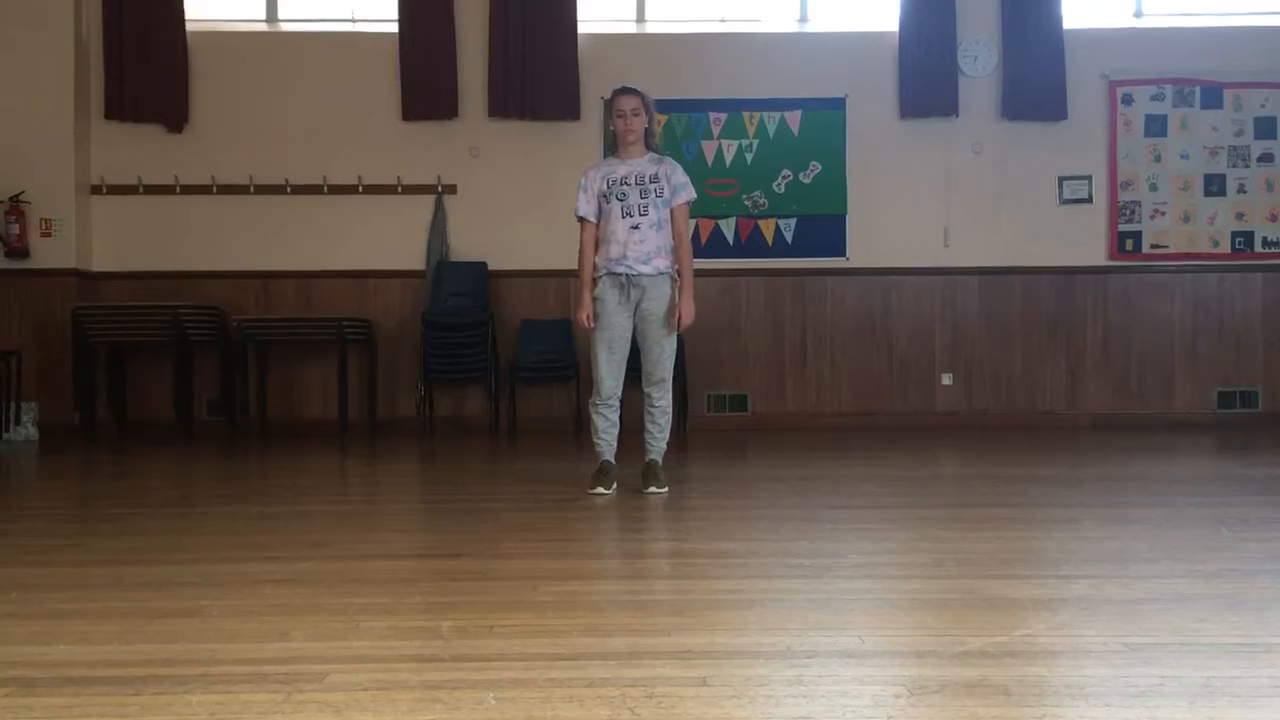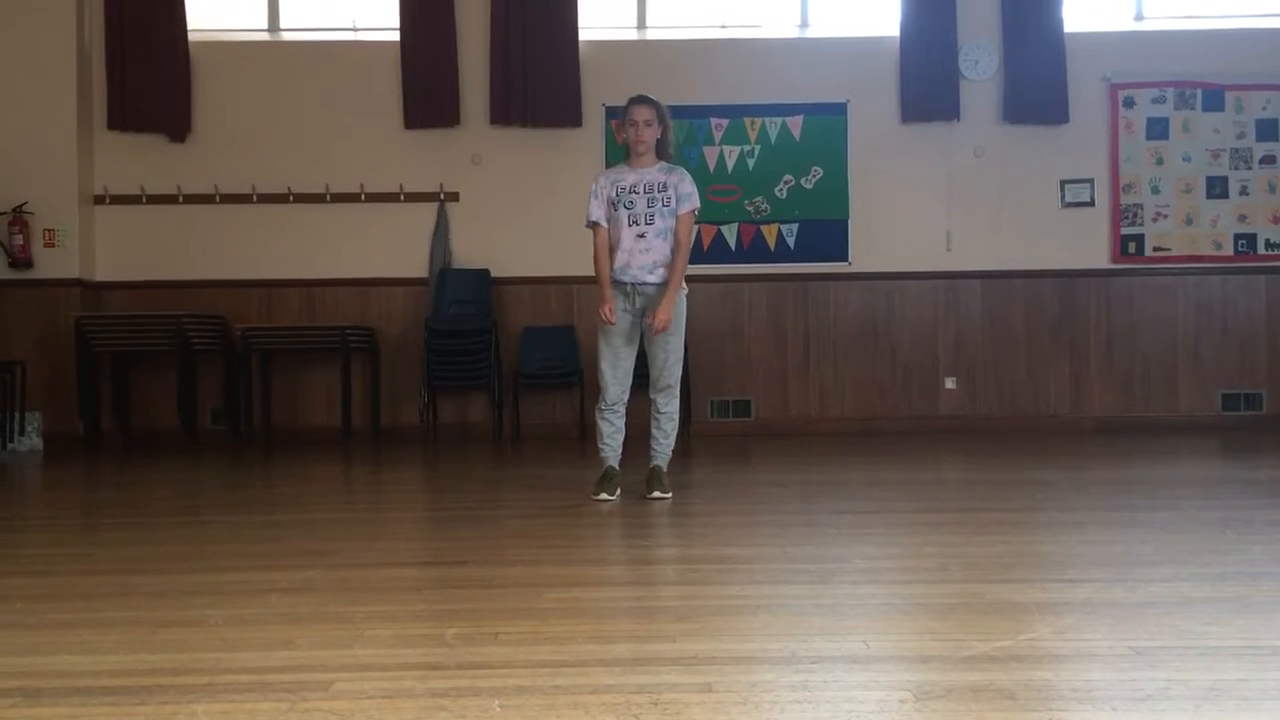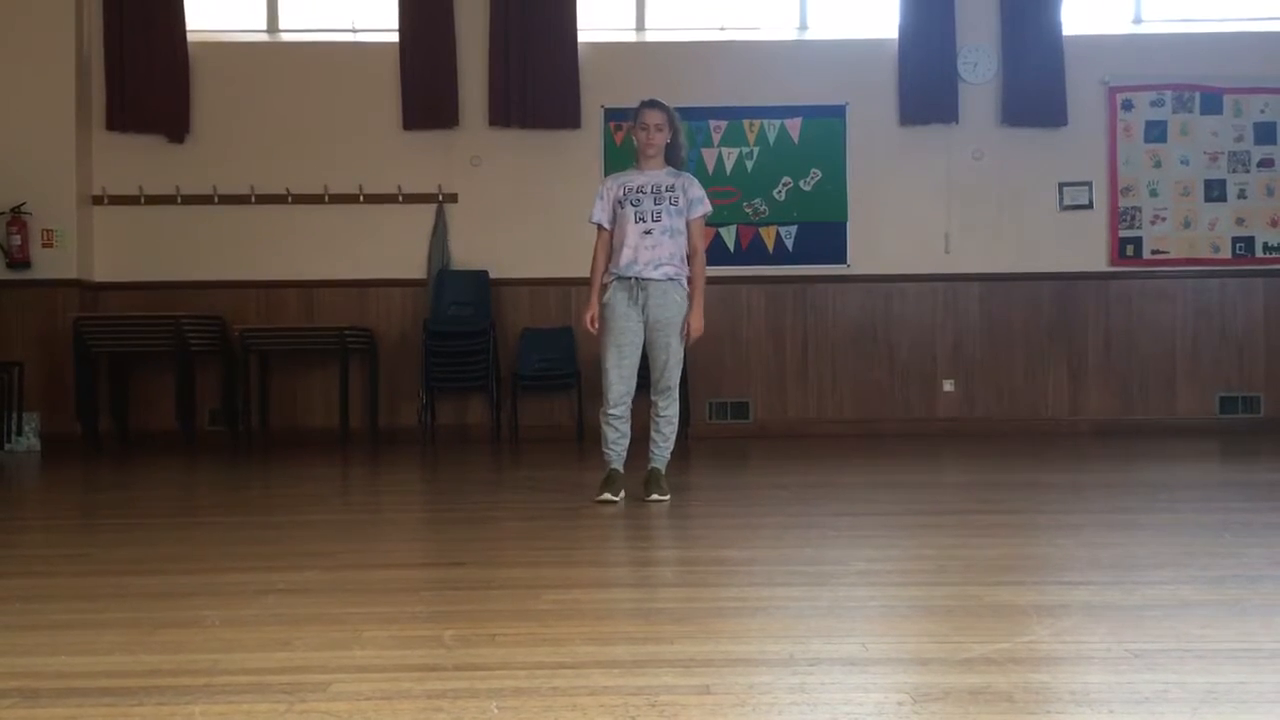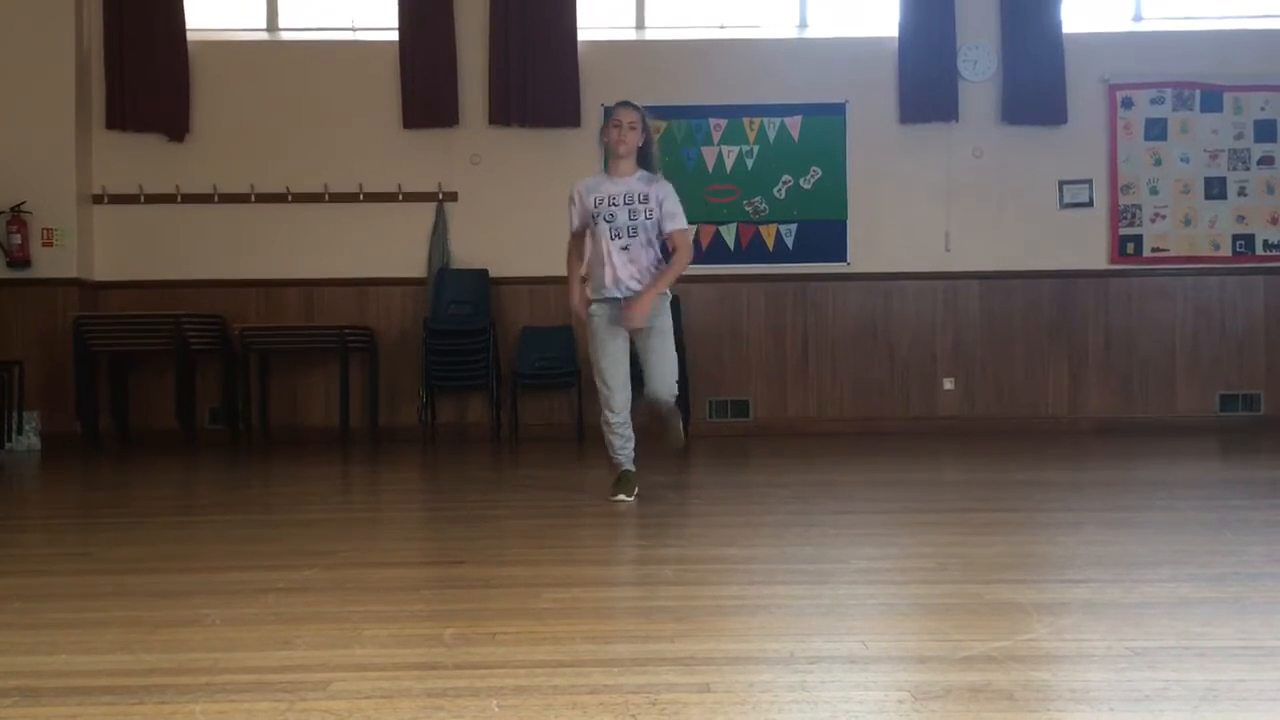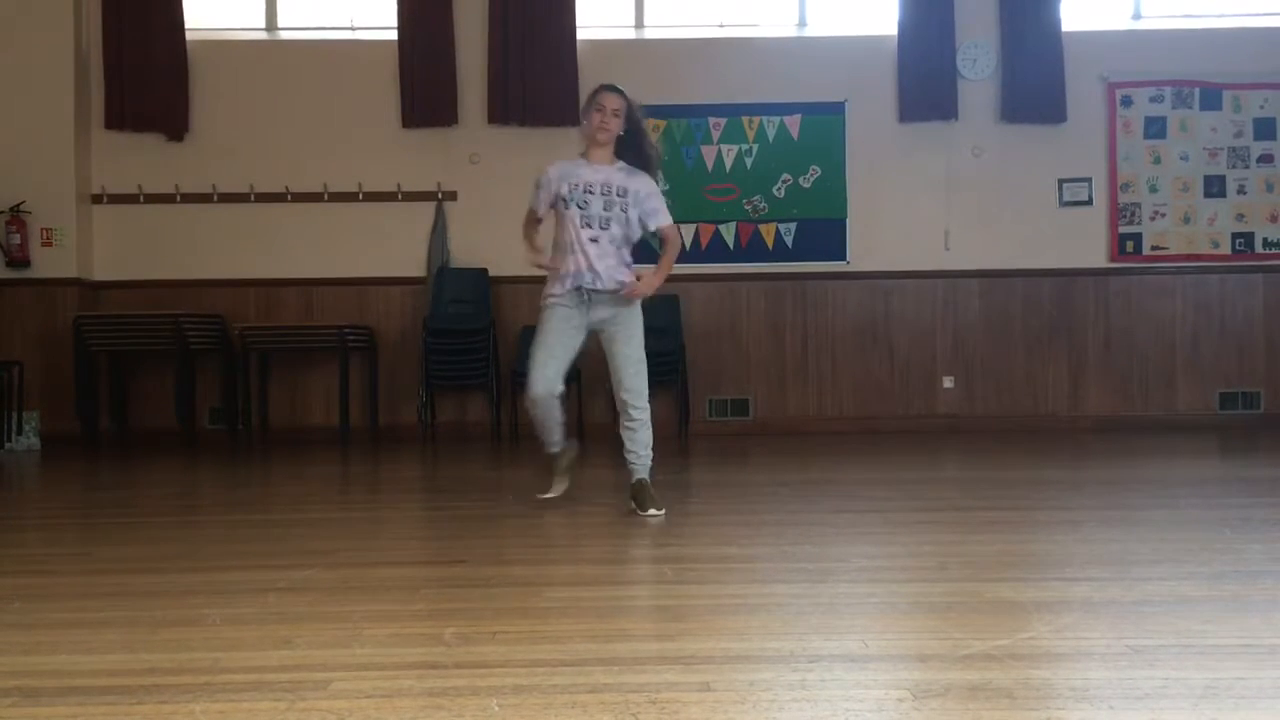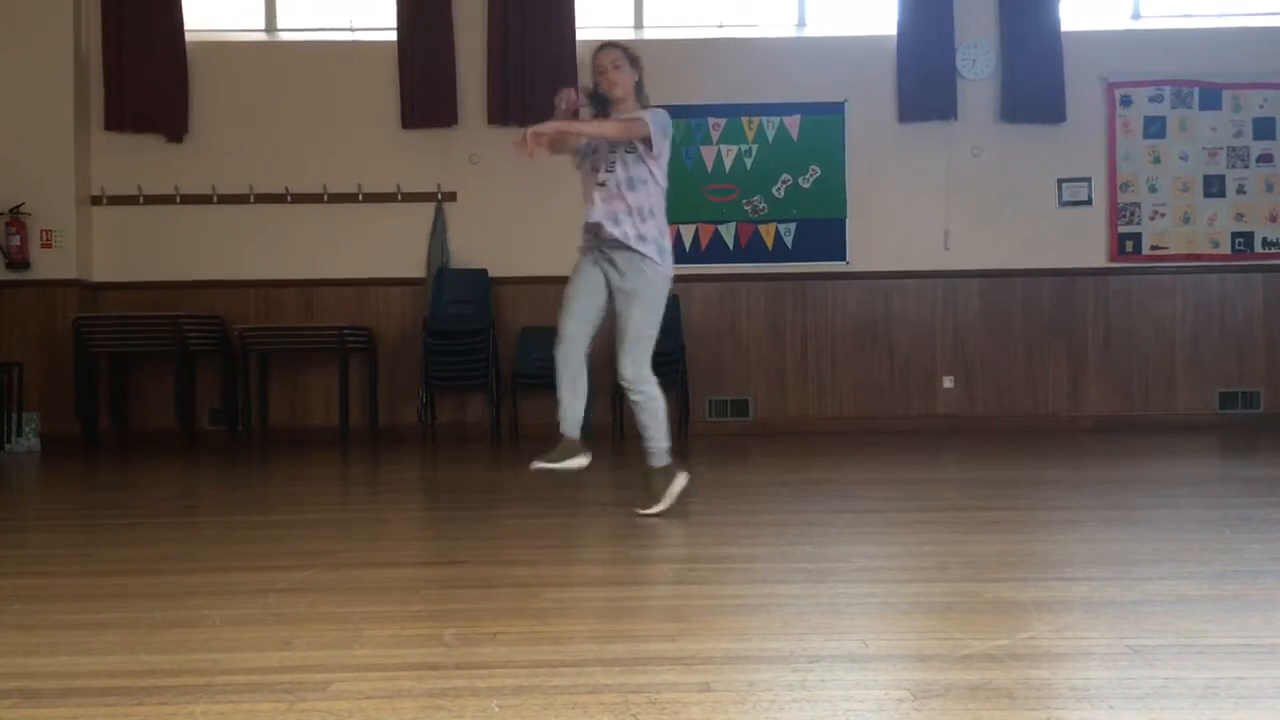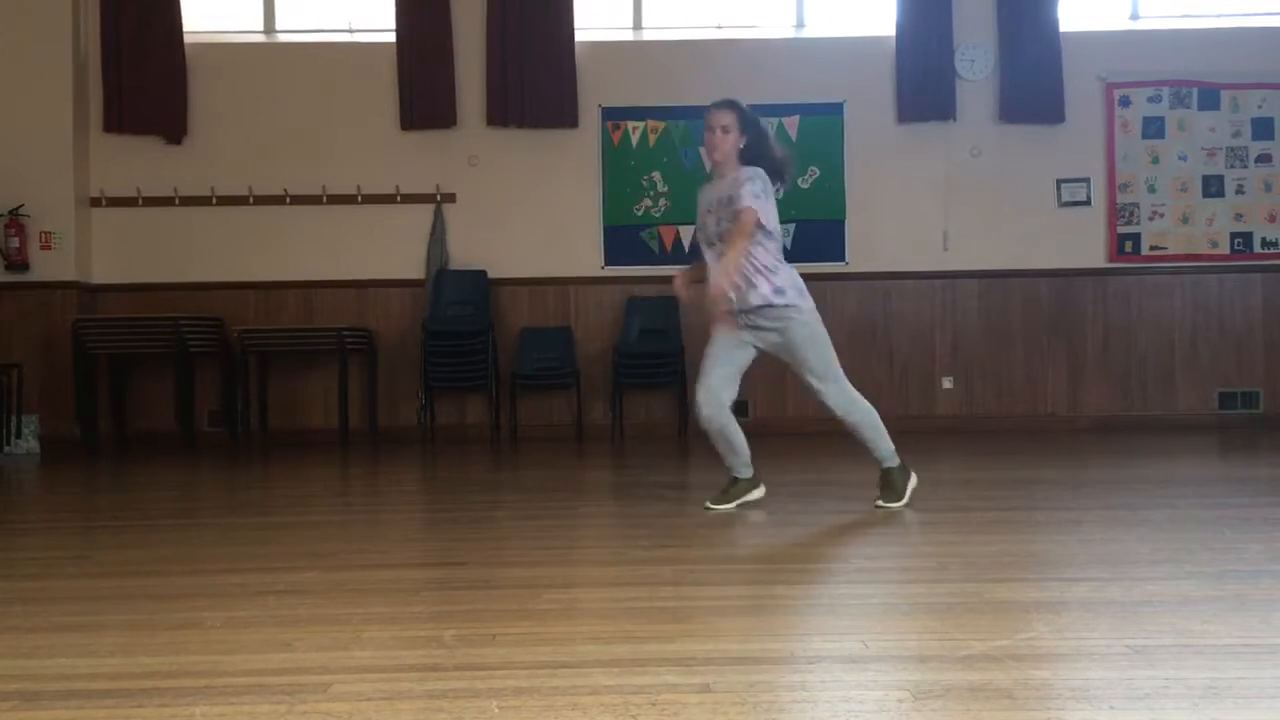
dt=0.7s
person 1, frame 1
left shoulder: (668, 170)
right shoulder: (596, 176)
left elbow: (682, 236)
right elbow: (588, 239)
left wrist: (686, 293)
right wrist: (585, 294)
left hip: (657, 282)
right hip: (612, 284)
left knee: (658, 379)
right knee: (606, 380)
left ankle: (653, 460)
right ankle: (606, 461)
person 1, frame 2
left shoulder: (678, 179)
right shoulder: (606, 182)
left elbow: (682, 244)
right elbow: (601, 245)
left wrist: (668, 298)
right wrist: (606, 296)
left hip: (665, 291)
right hip: (621, 292)
left knee: (666, 385)
right knee: (612, 386)
left ankle: (658, 466)
right ankle: (610, 467)
person 1, frame 3
left shoulder: (686, 185)
right shoulder: (614, 185)
left elbow: (698, 251)
right elbow: (602, 246)
left wrist: (697, 305)
right wrist: (593, 298)
left hip: (669, 291)
right hip: (622, 291)
left knee: (666, 386)
right knee: (617, 386)
left ankle: (657, 468)
right ankle: (614, 468)
person 1, frame 4
left shoulder: (659, 189)
right shoulder: (586, 190)
left elbow: (683, 250)
right elbow: (577, 241)
left wrist: (650, 295)
right wrist: (574, 282)
left hip: (651, 302)
right hip: (604, 304)
left knee: (662, 389)
right knee: (614, 397)
left ankle: (665, 409)
right ankle: (624, 469)
person 1, frame 5
left shoulder: (638, 181)
right shoulder: (557, 175)
left elbow: (670, 236)
right elbow: (533, 219)
left wrist: (658, 273)
right wrist: (535, 249)
left hip: (620, 297)
right hip: (566, 295)
left knee: (632, 393)
right knee: (540, 388)
left ankle: (640, 481)
right ankle: (559, 450)
person 1, frame 6
left shoulder: (654, 120)
right shoulder: (591, 131)
left elbow: (624, 130)
right elbow: (553, 146)
left wrist: (554, 126)
right wrist: (564, 115)
left hip: (644, 257)
right hip: (597, 251)
left knee: (633, 369)
right knee: (569, 339)
left ankle: (663, 466)
right ankle: (571, 441)
person 1, frame 7
left shoulder: (752, 180)
right shoulder: (708, 194)
left elbow: (745, 231)
left wrist: (721, 283)
right wrist: (689, 274)
left hip: (783, 308)
right hip: (736, 316)
left knee: (836, 395)
right knee: (709, 406)
left ankle: (894, 468)
right ankle: (744, 479)
